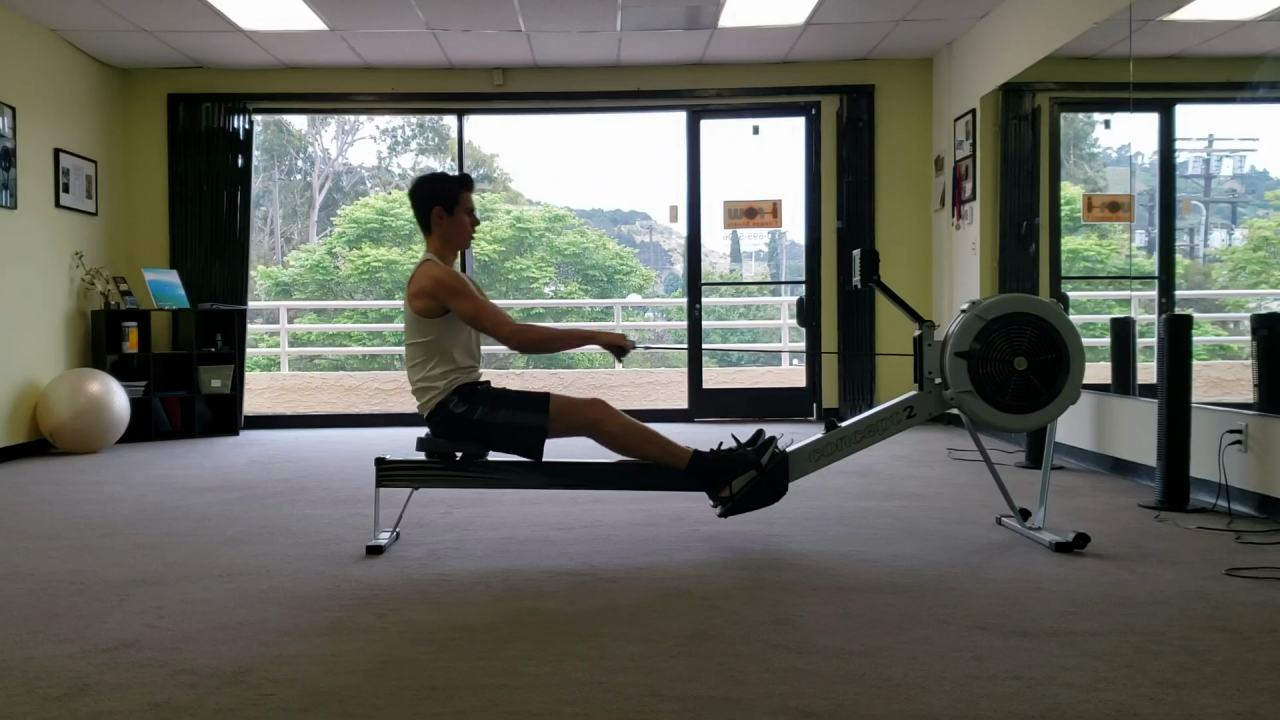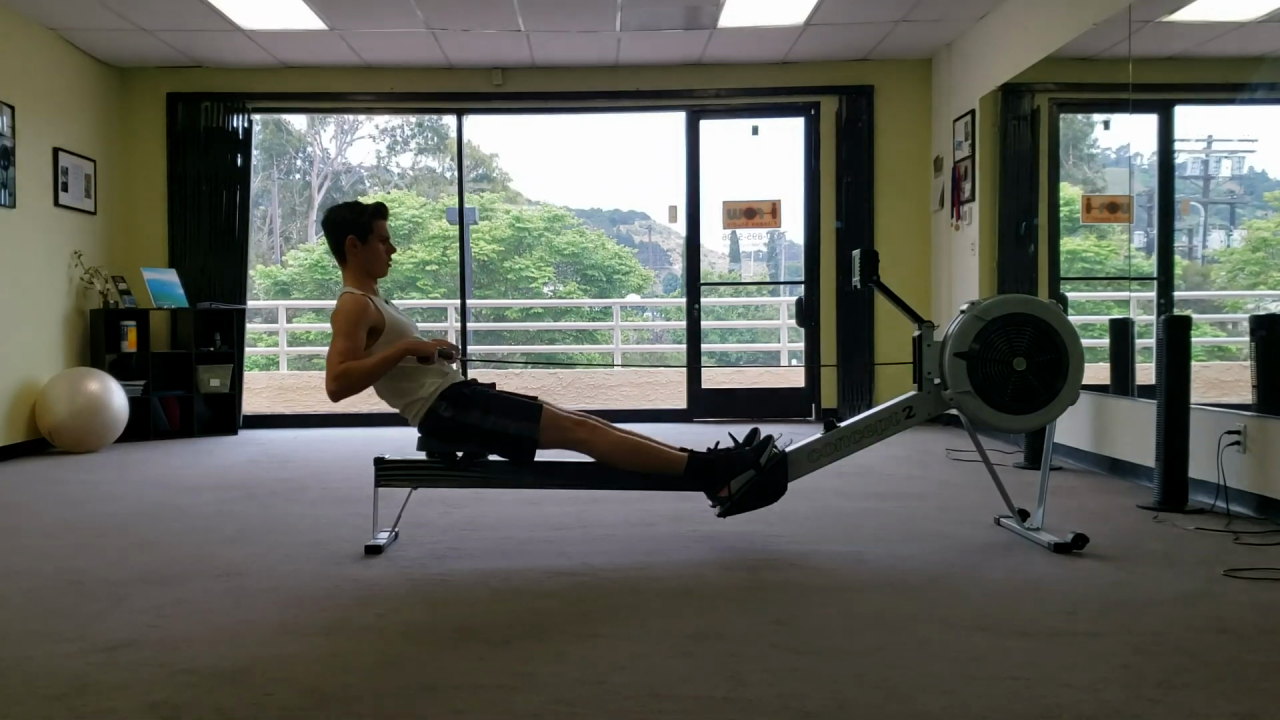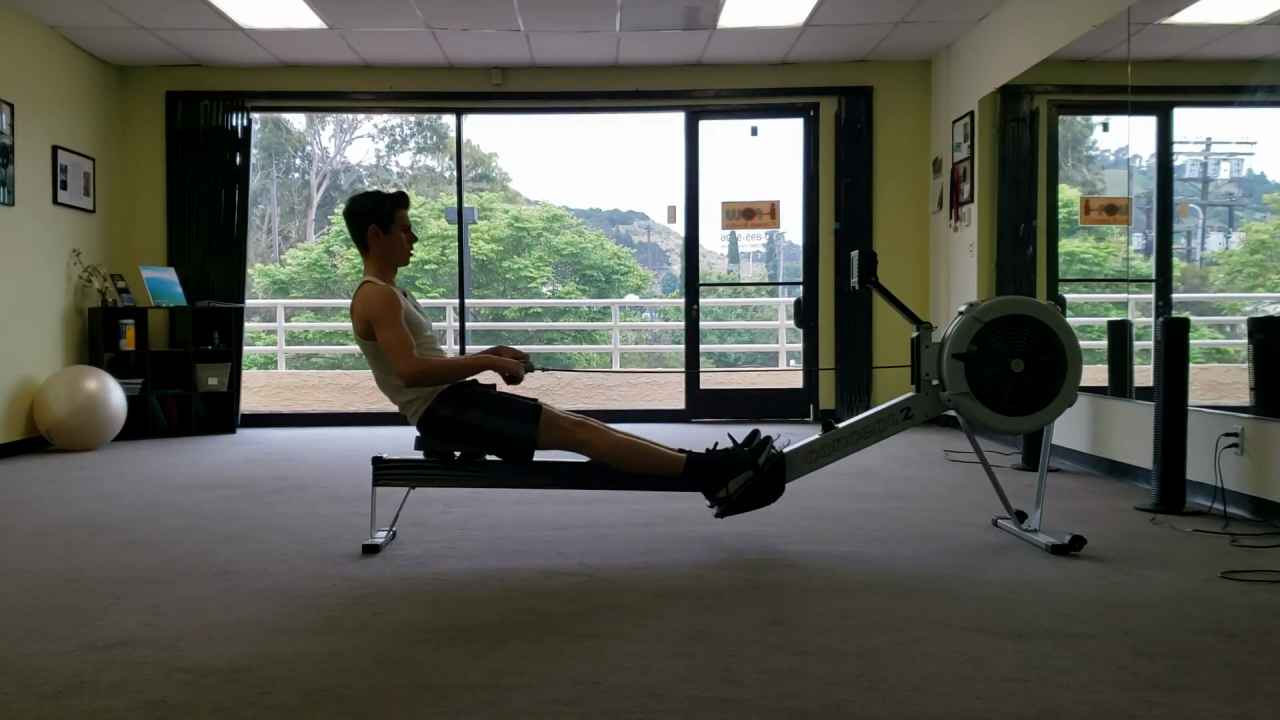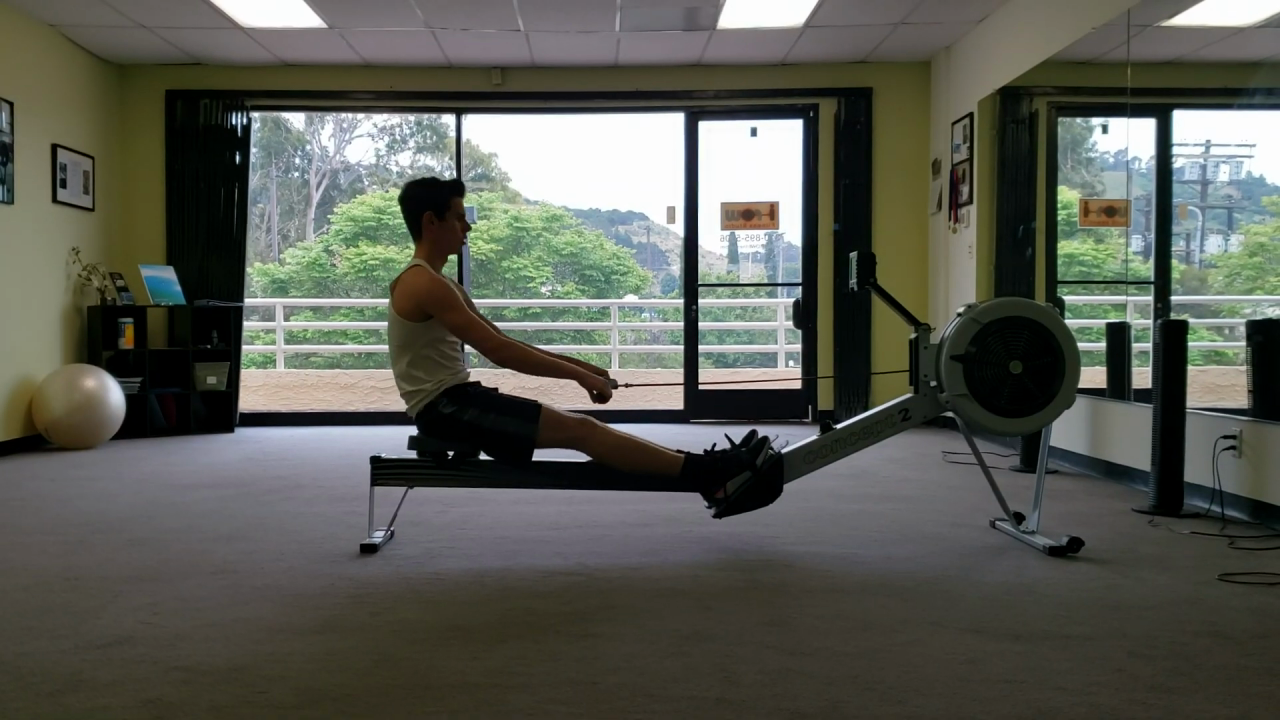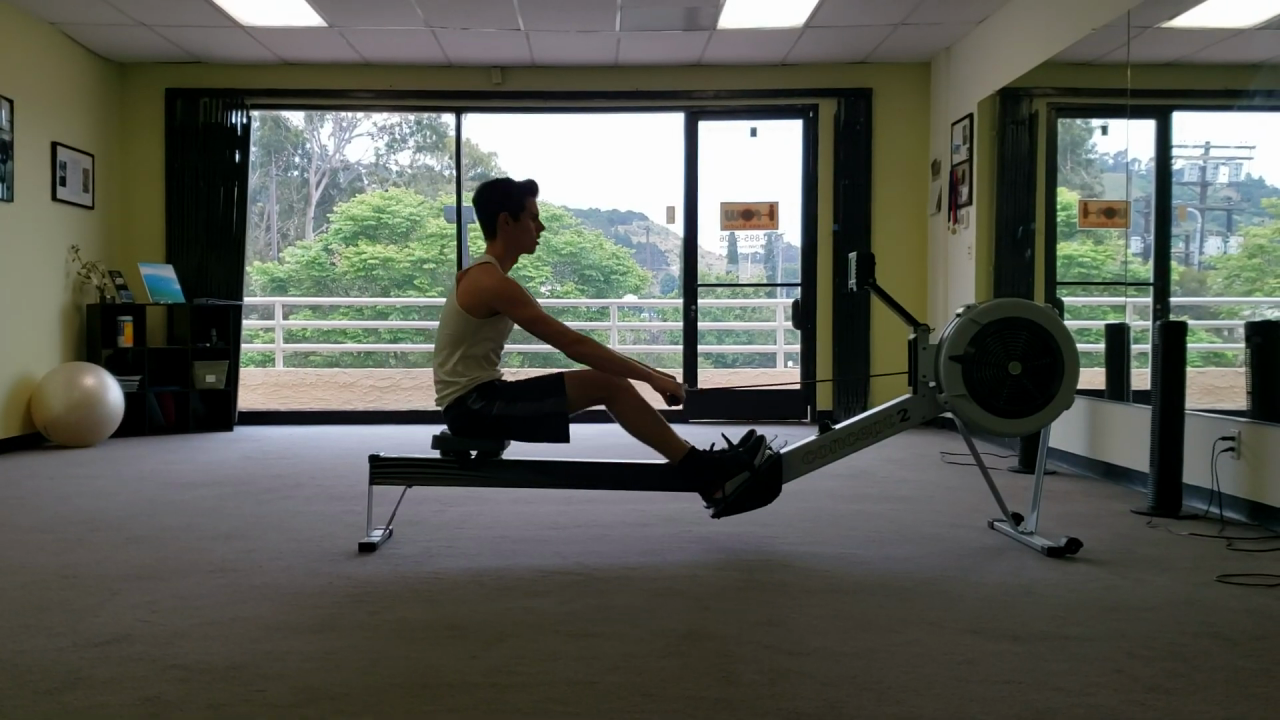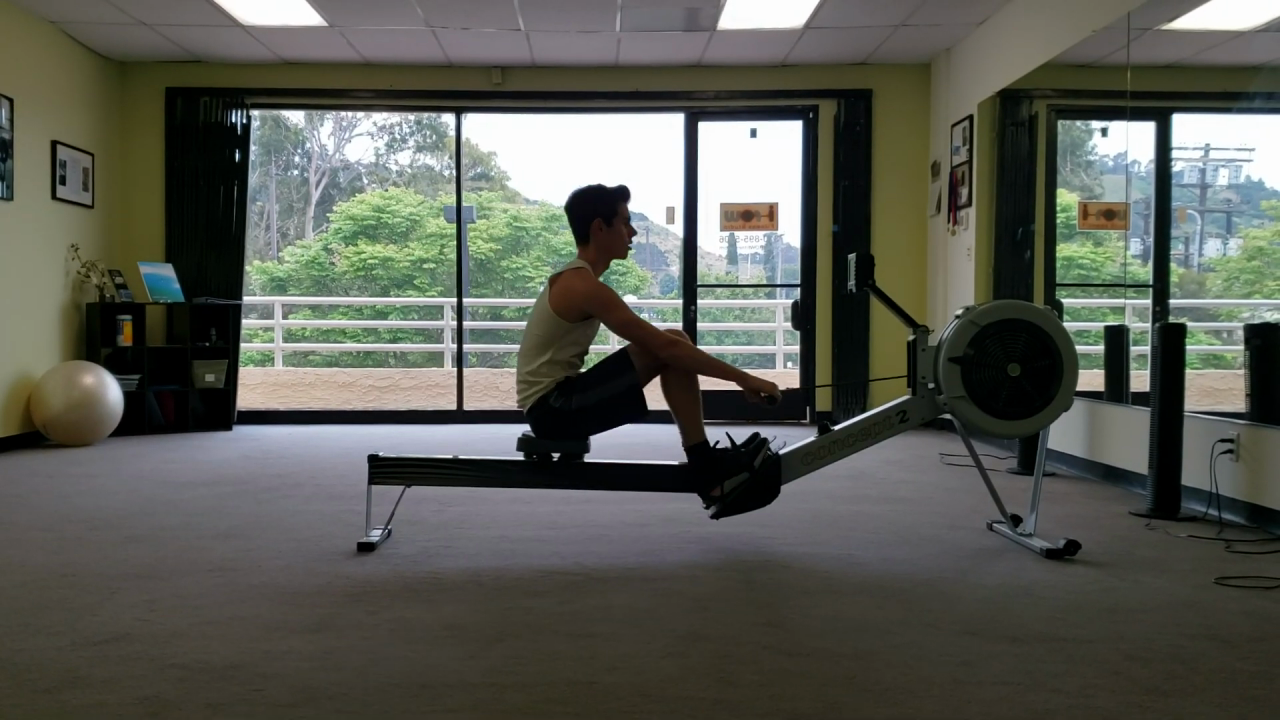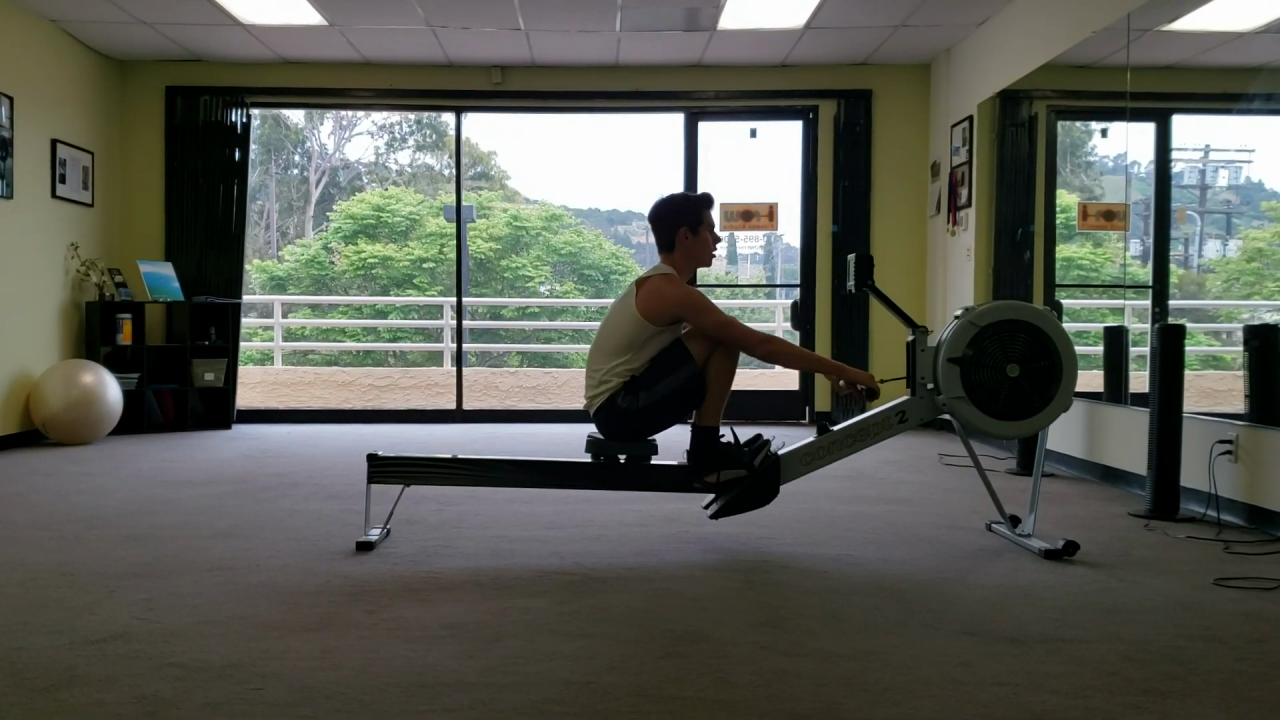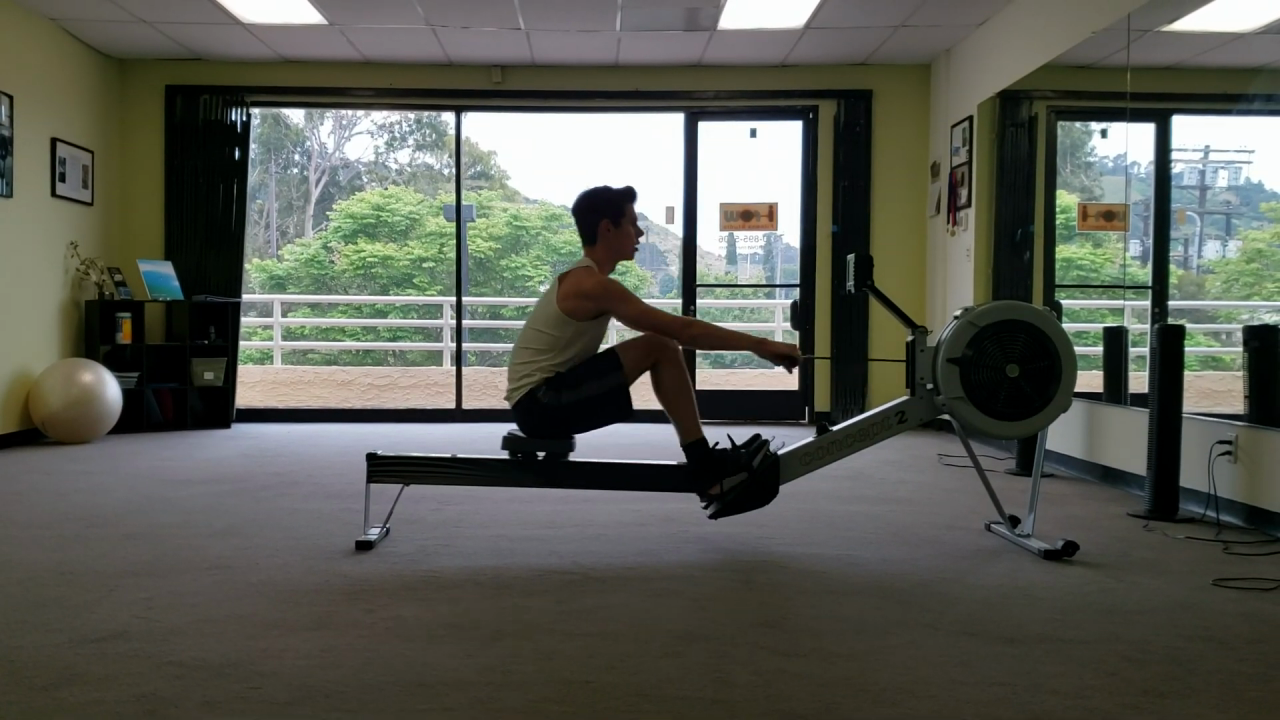
dt=0.4s
person 1, frame 1
left shoulder: (443, 276)
right shoulder: (438, 277)
left elbow: (506, 333)
right elbow: (519, 337)
left wrist: (583, 337)
right wrist: (597, 337)
left hip: (467, 402)
right hip: (455, 408)
left knee: (593, 413)
right knee: (591, 414)
left ankle: (709, 467)
right ankle: (712, 472)
person 1, frame 2
left shoulder: (372, 301)
right shoulder: (354, 307)
right elbow: (338, 384)
left wrist: (430, 351)
right wrist: (407, 346)
left hip: (457, 396)
right hip: (445, 410)
left knee: (582, 421)
right knee: (576, 431)
left ankle: (705, 464)
right ankle: (707, 472)
person 1, frame 3
left shoulder: (392, 293)
right shoulder: (376, 296)
right elbow: (412, 372)
left wrist: (485, 357)
right wrist: (490, 362)
left hip: (454, 399)
right hip: (443, 410)
left knee: (581, 424)
right knee: (576, 431)
left ankle: (703, 465)
right ankle: (706, 471)
person 1, frame 4
left shoulder: (436, 282)
right shoulder: (422, 283)
left elbow: (500, 344)
right elbow: (500, 352)
left wrist: (578, 367)
right wrist: (580, 376)
left hip: (456, 400)
right hip: (444, 408)
left knee: (582, 425)
right knee: (578, 429)
left ankle: (703, 469)
right ankle: (706, 473)
person 1, frame 5
left shoulder: (489, 276)
right shoulder: (489, 282)
left elbow: (569, 342)
right elbow: (573, 345)
left wrist: (645, 373)
right wrist: (653, 377)
left hip: (481, 402)
right hip: (472, 408)
left knee: (614, 378)
right knee: (611, 383)
left ankle: (700, 466)
right ankle: (705, 470)
person 1, frame 6
left shoulder: (576, 279)
right shoulder: (584, 287)
left elbow: (666, 344)
right elbow: (668, 348)
left wrist: (735, 377)
right wrist: (744, 378)
left hip: (556, 403)
right hip: (552, 410)
left knee: (672, 341)
right knee: (670, 344)
left ankle: (711, 462)
right ankle: (708, 463)
person 1, frame 7
left shoulder: (659, 284)
right shoulder: (672, 292)
left elbow: (751, 343)
right elbow: (761, 345)
right wrist: (841, 370)
left hip: (622, 404)
right hip: (621, 410)
left knee: (728, 336)
right knee: (725, 337)
left ankle: (707, 451)
right ankle: (706, 450)
person 1, frame 8
left shoulder: (584, 278)
right shoulder: (593, 284)
left elbow: (667, 330)
right elbow: (683, 330)
left wrist: (754, 346)
right wrist: (761, 345)
left hip: (543, 401)
right hip: (539, 405)
left knee: (663, 344)
right knee: (663, 350)
left ankle: (709, 465)
right ankle: (706, 463)
